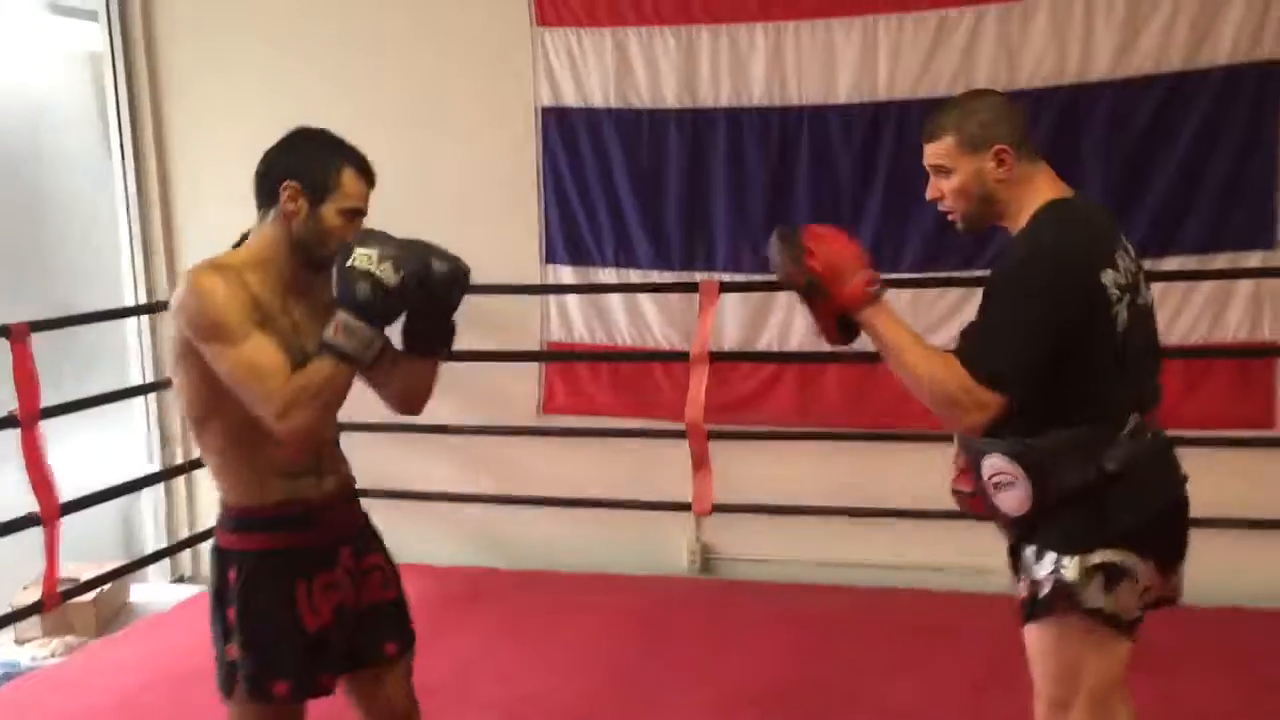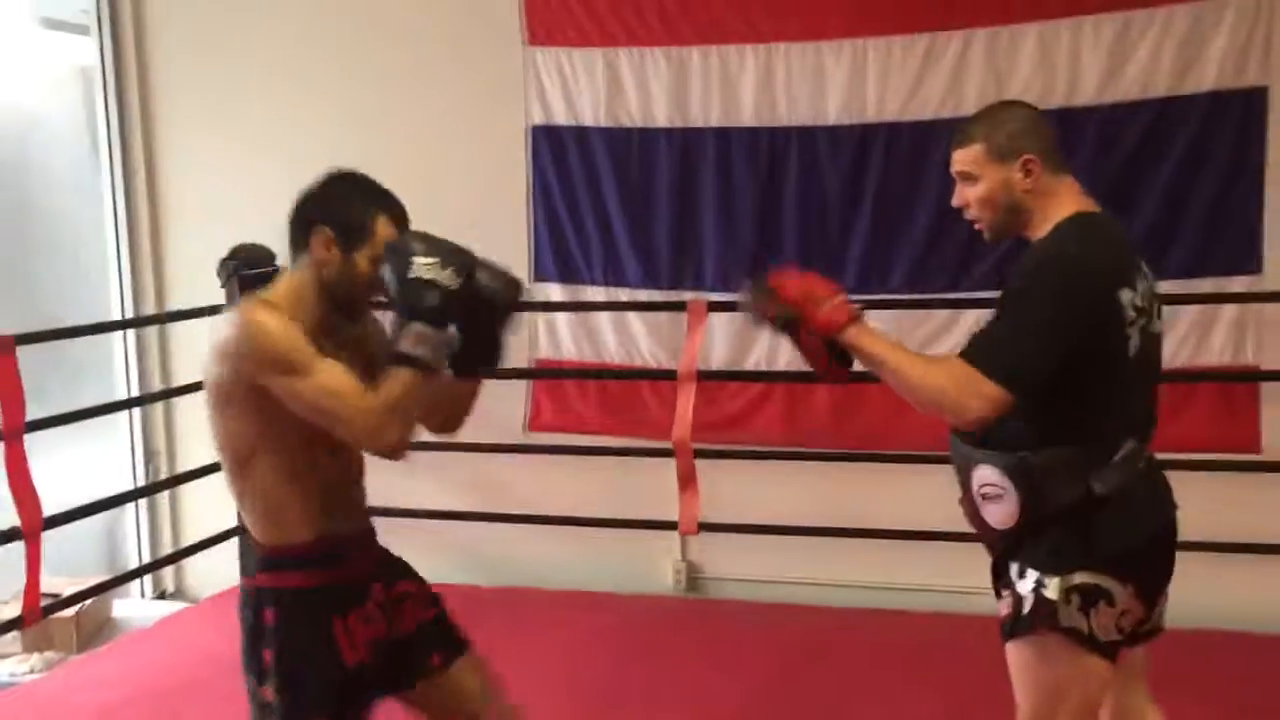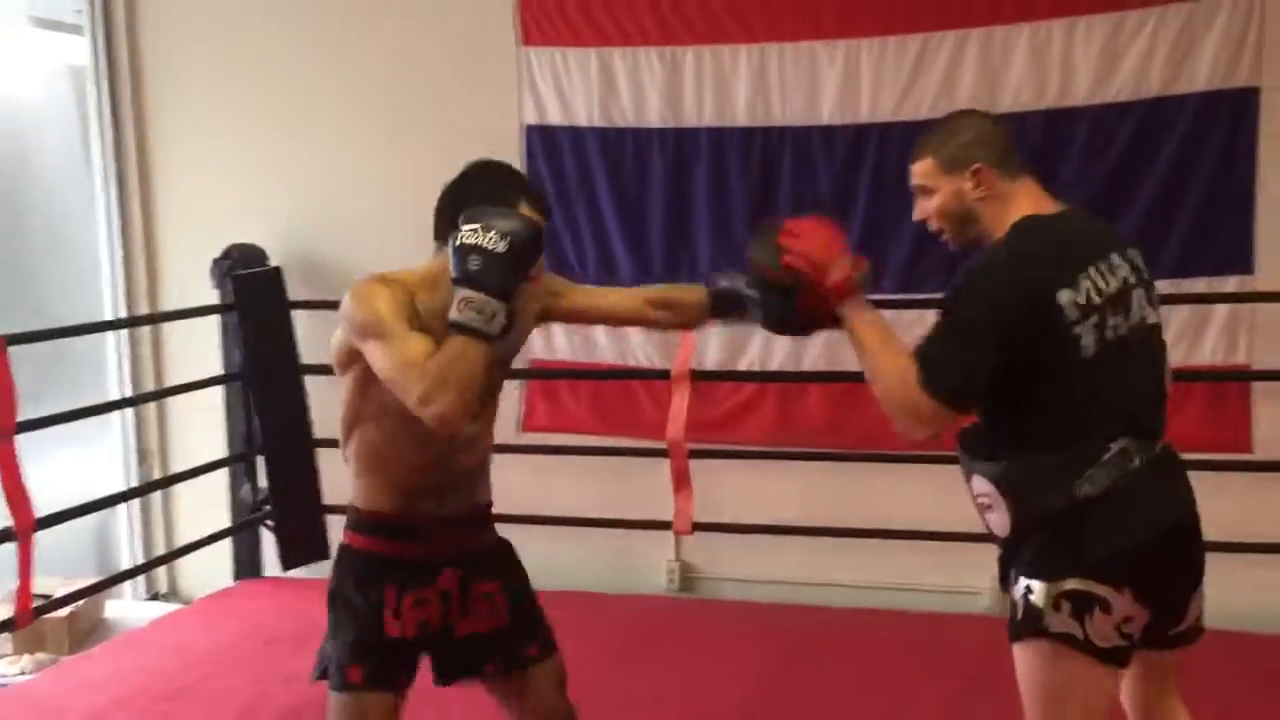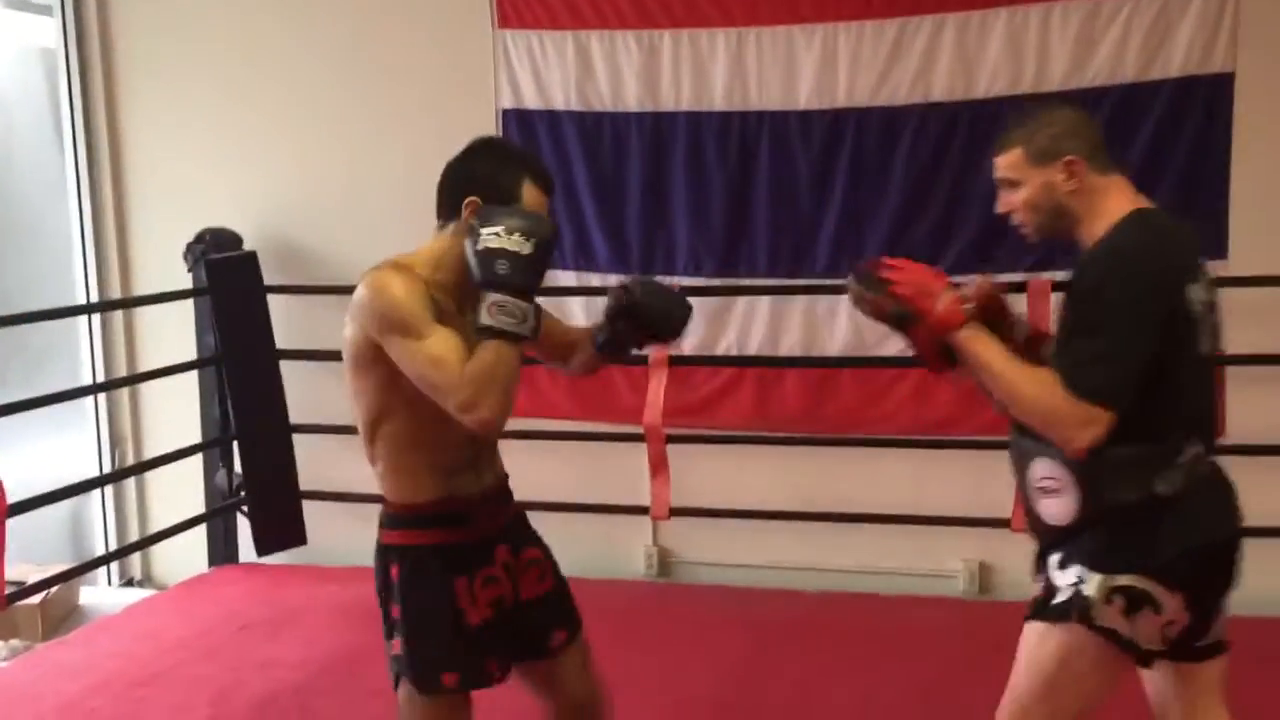
dt=0.3s
person 1, frame 1
left shoulder: (1041, 257)
right shoulder: (1083, 229)
left elbow: (970, 404)
left wrist: (864, 301)
right wrist: (989, 454)
left hip: (1089, 518)
right hip: (1115, 497)
person 1, frame 2
left shoulder: (1063, 267)
right shoulder: (1105, 248)
left elbow: (973, 399)
left wrist: (845, 324)
right wrist: (1014, 452)
left hip: (1079, 537)
right hip: (1123, 518)
person 1, frame 3
left shoulder: (1003, 274)
right shoulder: (1106, 244)
left elbow: (916, 413)
left wrist: (845, 292)
left hip: (1080, 537)
right hip: (1152, 512)
person 1, frame 4
left shoulder: (1123, 268)
right shoulder: (1157, 247)
left elbow: (1076, 425)
left wrist: (957, 323)
right wrist: (999, 327)
left hip: (1129, 543)
right hip: (1180, 526)
person 2, frame 1
left shoulder: (325, 283)
right shoulder: (212, 291)
left elbow: (405, 397)
right elbow: (289, 419)
left wrist: (428, 329)
right wrist: (360, 317)
left hip: (347, 533)
right hip: (265, 555)
person 2, frame 2
left shoulder: (349, 321)
right shoulder: (256, 330)
left elbow: (441, 416)
right elbow: (383, 433)
left wrist: (477, 338)
right wrist: (422, 323)
left hip: (371, 571)
right hip: (298, 594)
person 2, frame 3
left shoulder: (522, 293)
right shoulder: (377, 301)
left elbow: (647, 304)
right elbow: (442, 408)
left wrist: (732, 295)
right wrist: (481, 294)
left hip: (474, 549)
right hip: (381, 563)
person 2, frame 4
left shoulder: (488, 281)
right shoulder: (389, 292)
left elbow: (572, 356)
right elbow: (479, 408)
left wrist: (618, 329)
right wrist: (511, 295)
left hip: (503, 528)
right hip: (426, 551)
